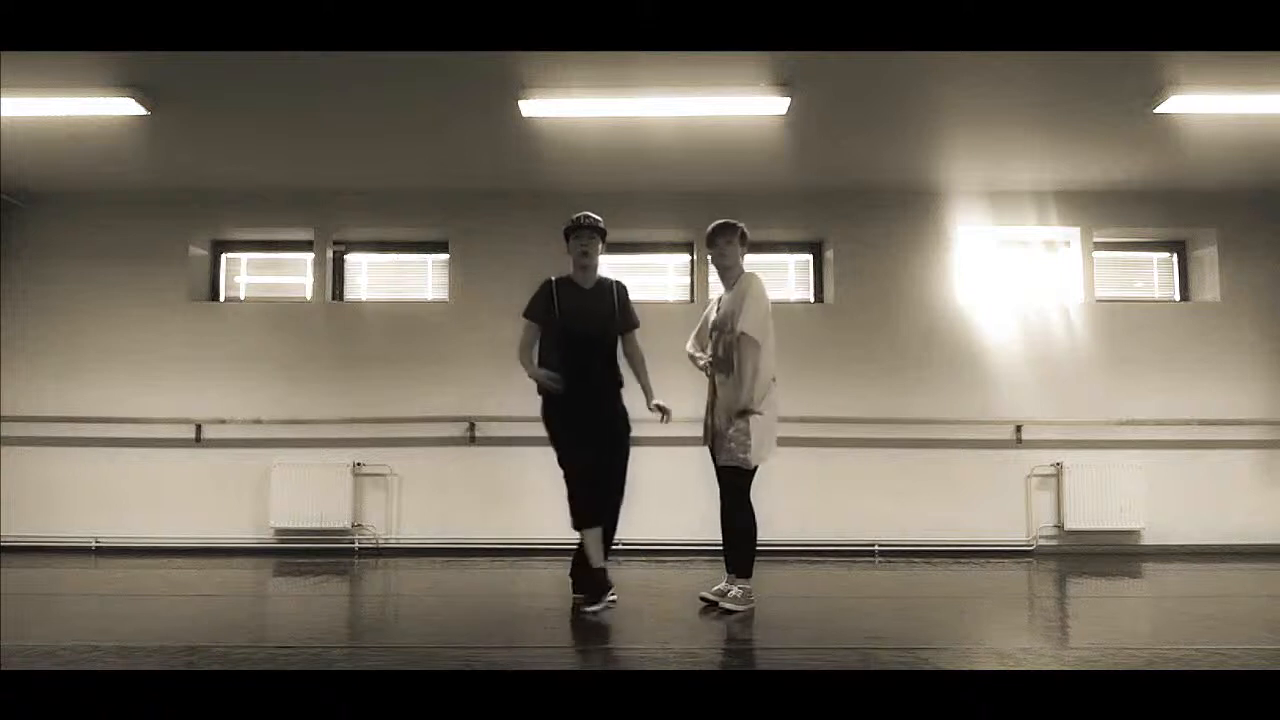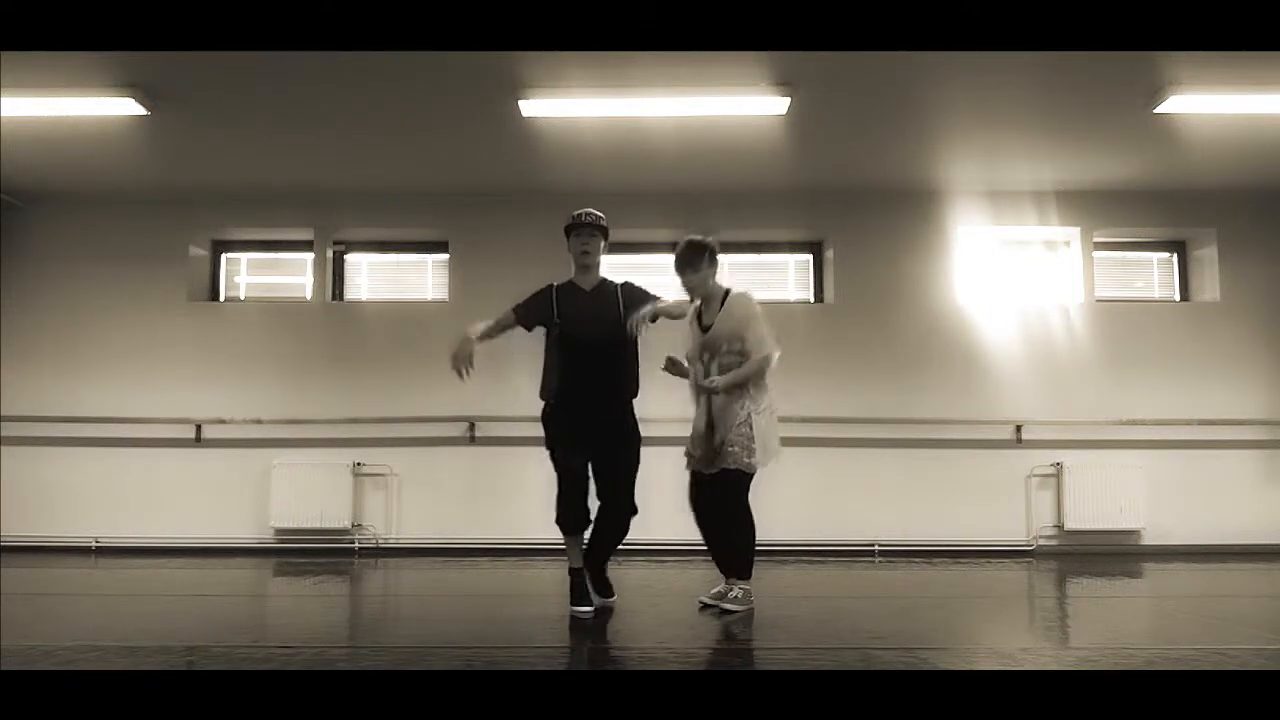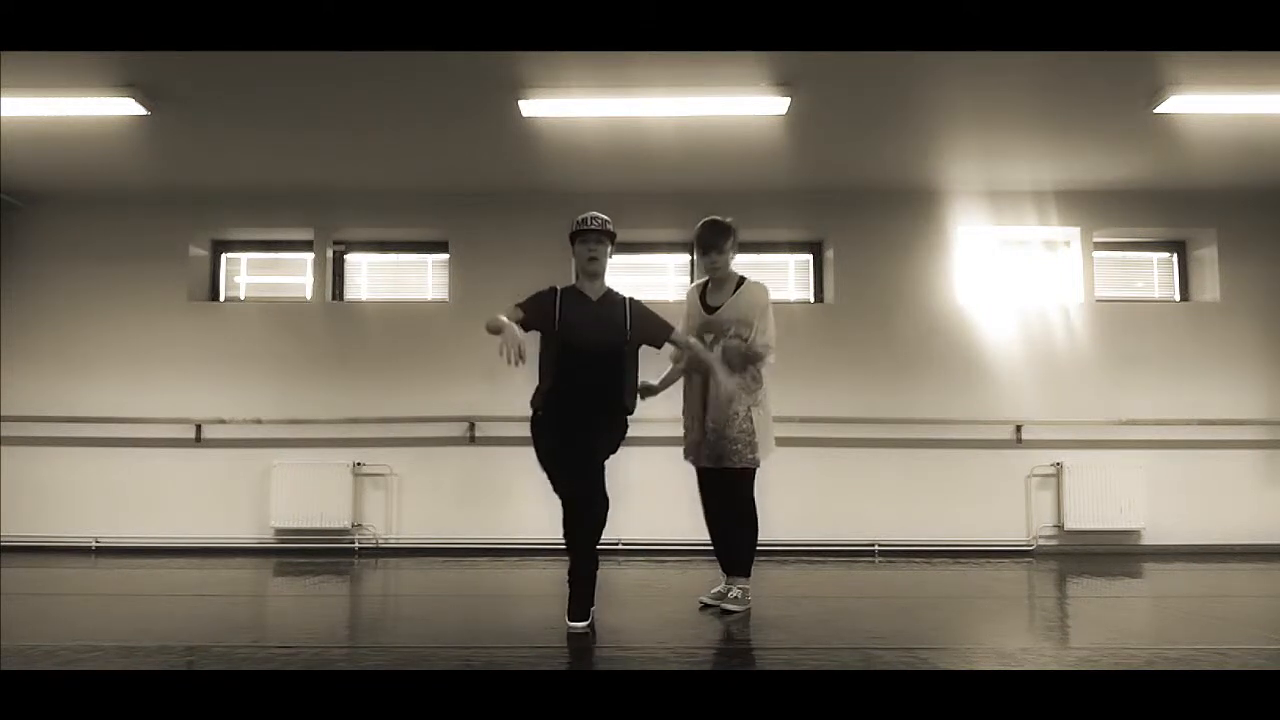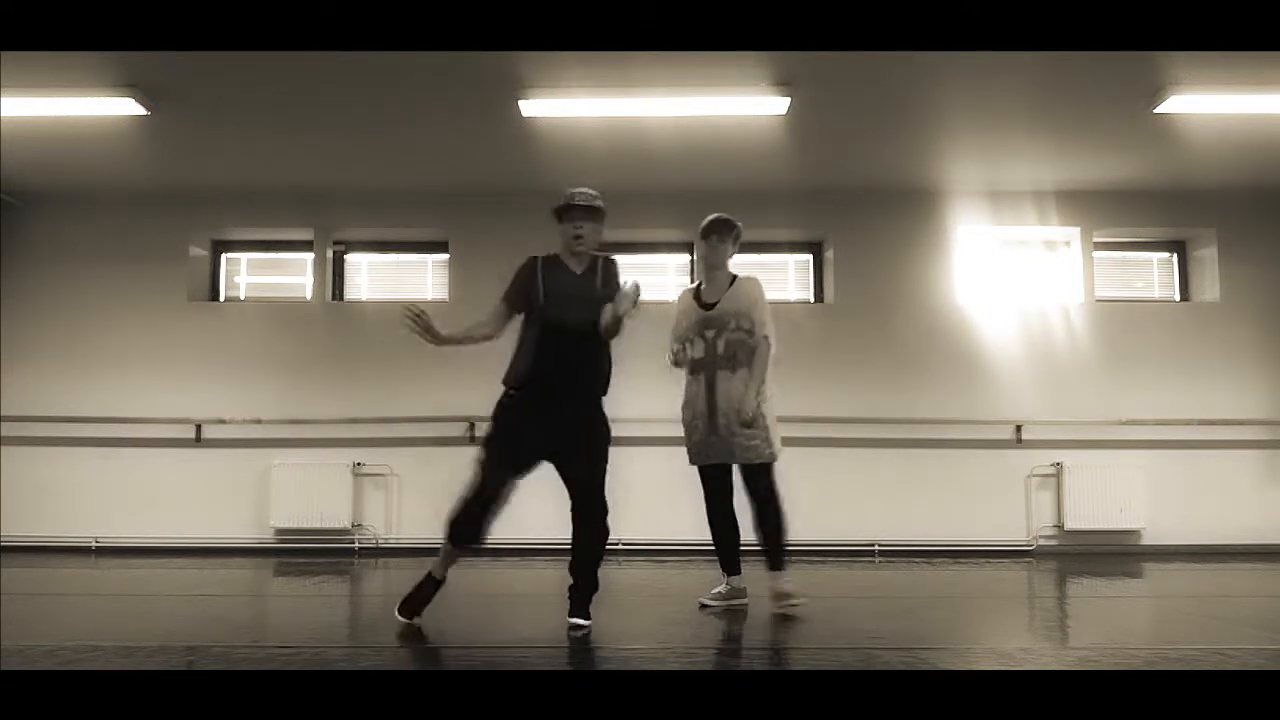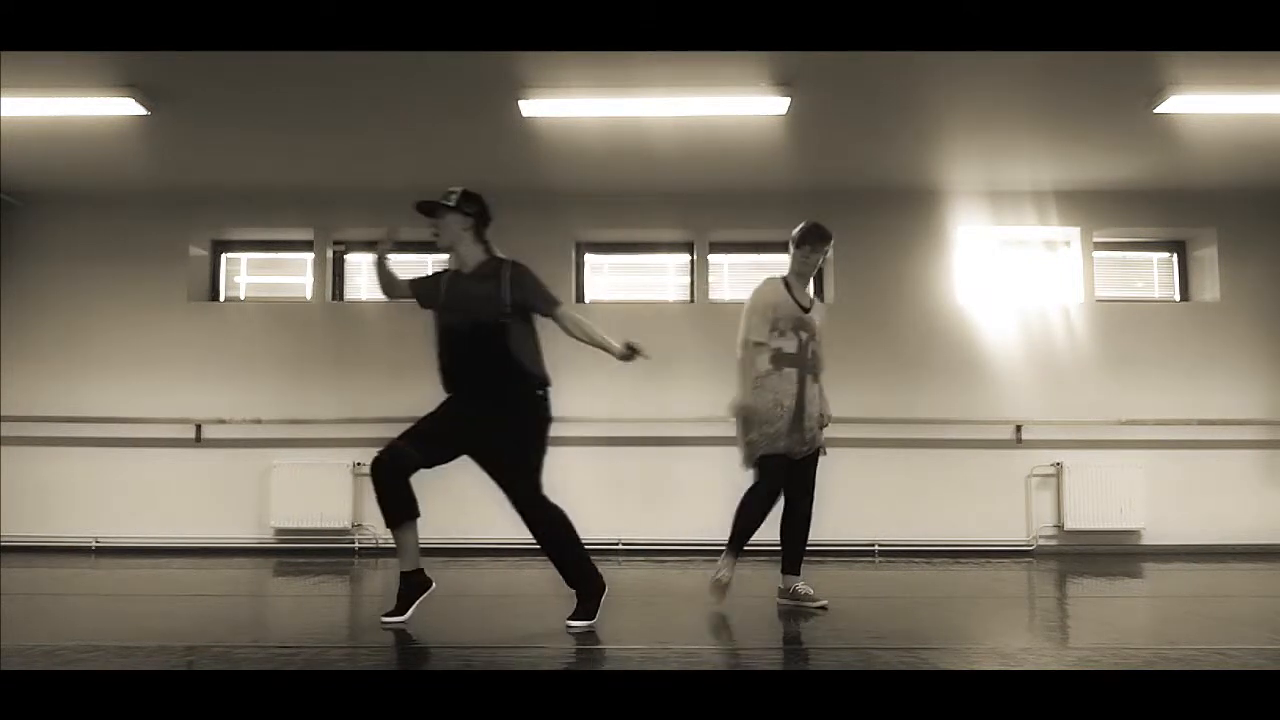
dt=1s
person 1, frame 1
left shoulder: (616, 292)
right shoulder: (551, 290)
left elbow: (632, 349)
right elbow: (525, 347)
left wrist: (651, 397)
right wrist: (534, 372)
left hip: (607, 402)
right hip: (564, 403)
left knee: (609, 488)
right knee: (582, 478)
left ankle: (585, 576)
right ankle: (596, 576)
person 1, frame 2
left shoulder: (624, 294)
right shoulder: (552, 297)
left elbow: (678, 310)
right elbow: (499, 324)
left wrist: (651, 309)
right wrist: (470, 337)
left hip: (615, 412)
right hip: (566, 411)
left knee: (621, 498)
right knee: (572, 484)
left ankle: (596, 563)
right ankle: (577, 575)
person 1, frame 3
left shoulder: (629, 310)
right shoulder: (552, 300)
left elbow: (684, 342)
right elbow: (496, 320)
left wrist: (718, 370)
right wrist: (508, 326)
left hip: (605, 420)
right hip: (555, 419)
left knee: (586, 497)
right knee: (582, 497)
left ankle: (581, 591)
right ankle: (582, 589)
person 1, frame 4
left shoulder: (607, 270)
right shoulder: (536, 270)
left elbow: (607, 329)
right elbow: (492, 325)
left wrist: (621, 313)
right wrist: (443, 337)
left hip: (582, 410)
right hip: (527, 404)
left knee: (591, 505)
right knee: (488, 490)
left ankle: (581, 600)
right ankle: (434, 578)
person 1, frame 5
left shoulder: (512, 275)
right shoulder: (444, 283)
left elbow: (567, 319)
right elbow: (393, 291)
left wrist: (614, 347)
right wrist: (381, 256)
left hip: (516, 408)
right hip: (465, 406)
left knee: (528, 499)
right knee: (389, 465)
left ankle: (589, 590)
right ankle: (412, 577)
person 2, frame 1
left shoulder: (751, 285)
right shoulder: (717, 301)
left elbow: (748, 339)
right elbow: (695, 344)
left wrist: (746, 395)
right wrist: (703, 363)
left hip: (746, 408)
right hip: (720, 407)
left knee: (737, 494)
right knee: (728, 496)
left ankle: (743, 585)
right ankle: (732, 579)
person 2, frame 2
left shoulder: (742, 304)
right shoulder: (695, 314)
left elbow: (763, 359)
left wrist: (725, 380)
right wrist: (680, 368)
left hip: (744, 416)
right hip: (709, 420)
left knee: (732, 498)
right knee: (703, 499)
left ankle: (743, 585)
right ankle: (730, 578)
person 2, frame 3
left shoulder: (756, 293)
right shoulder: (695, 295)
left elbow: (765, 351)
left wrist: (752, 352)
right wrist: (659, 386)
left hip: (741, 408)
right hip: (702, 409)
left knee: (739, 496)
right knee: (712, 497)
left ankle: (742, 583)
right ankle: (729, 578)
person 2, frame 4
left shoulder: (749, 288)
right shoulder: (686, 299)
left elbow: (764, 344)
right elbow: (679, 351)
left wrist: (751, 395)
right wrist: (677, 356)
left hip: (744, 406)
right hip: (702, 409)
left knee: (761, 488)
right knee: (716, 497)
left ankle: (779, 577)
right ankle: (733, 582)
person 2, frame 5
left shoulder: (816, 307)
right shoulder: (769, 290)
right elbow: (750, 343)
left wrist: (822, 402)
right wrist: (744, 391)
left hip: (804, 410)
right hip: (768, 403)
left knee: (802, 495)
right knee: (769, 483)
left ankle: (791, 581)
right ankle: (730, 557)
